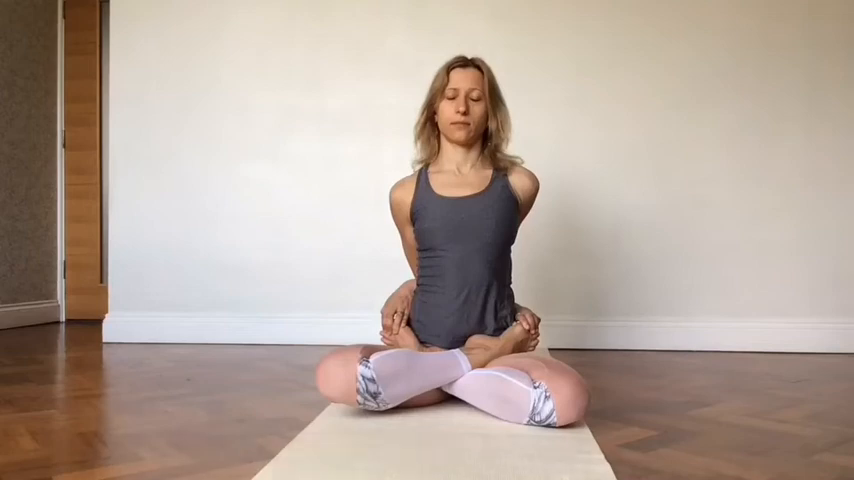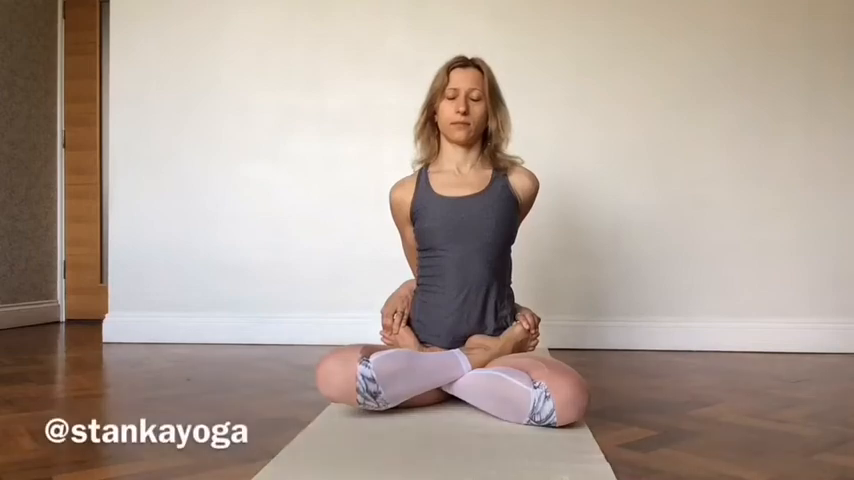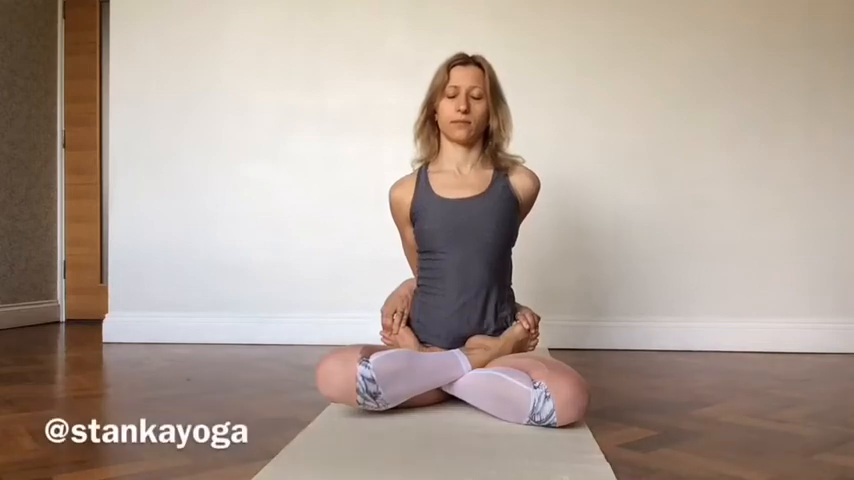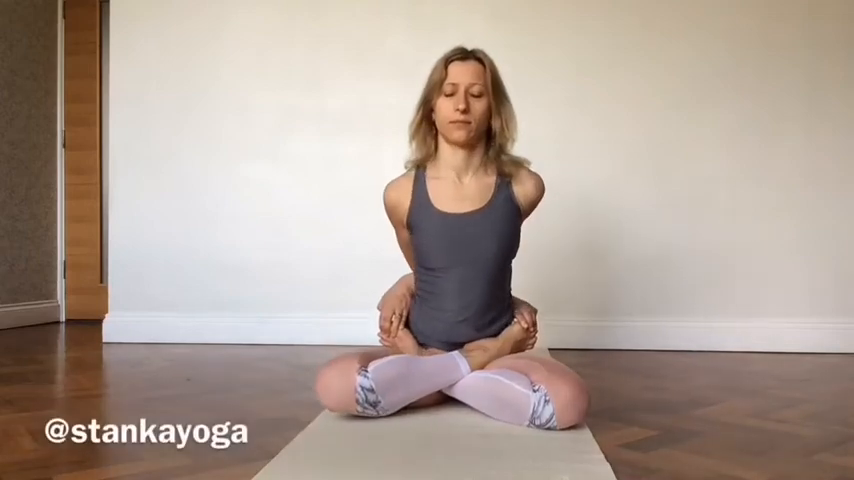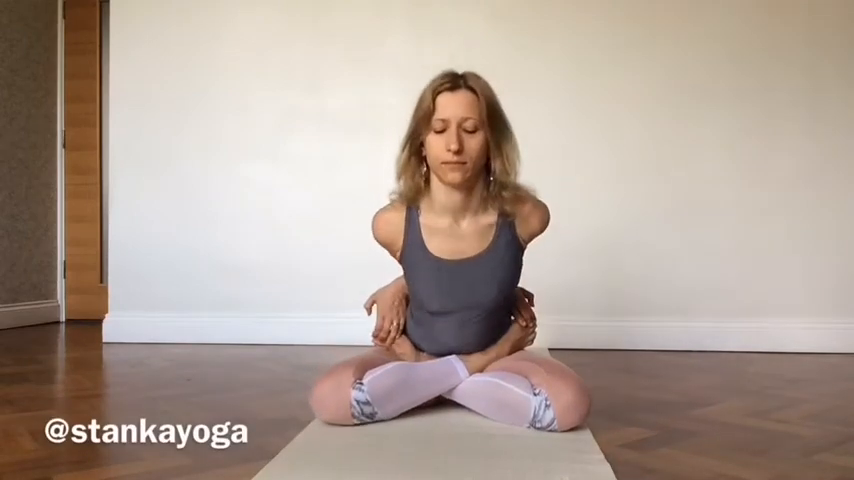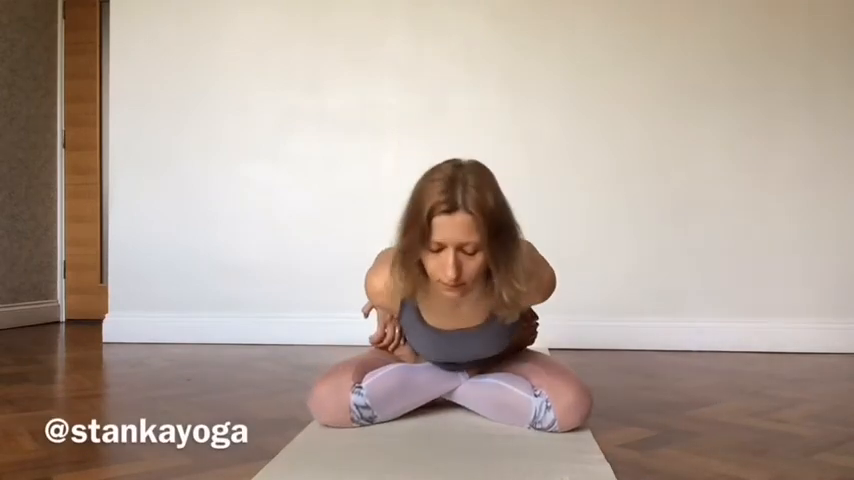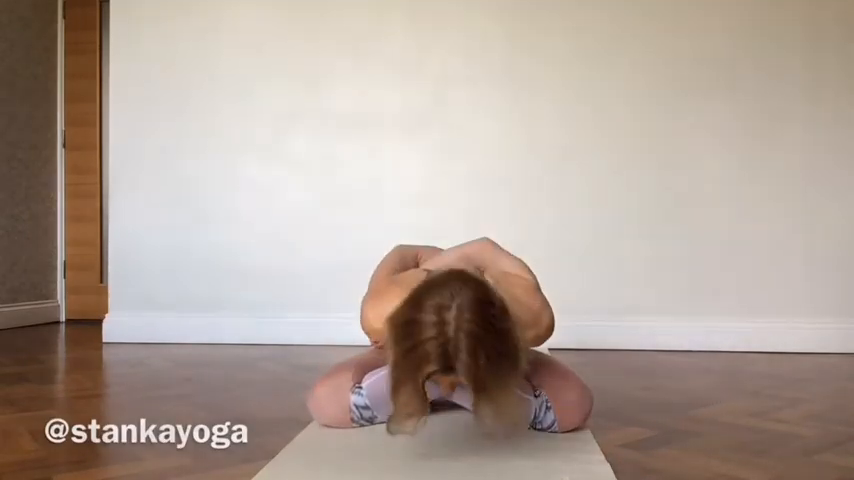
dt=0.7s
person 1, frame 1
left shoulder: (519, 184)
right shoulder: (406, 192)
left hip: (496, 342)
right hip: (424, 343)
left knee: (570, 399)
right knee: (333, 375)
left ankle: (421, 373)
right ankle: (480, 358)
person 1, frame 2
left shoulder: (519, 184)
right shoulder: (406, 193)
left hip: (496, 343)
right hip: (424, 344)
left knee: (569, 399)
right knee: (333, 374)
left ankle: (426, 373)
right ankle: (476, 361)
person 1, frame 3
left shoulder: (520, 183)
right shoulder: (405, 192)
left hip: (497, 344)
right hip: (424, 344)
left knee: (570, 398)
right knee: (333, 374)
left ankle: (424, 372)
right ankle: (475, 361)
person 1, frame 4
left shoulder: (524, 187)
right shoulder: (401, 193)
left hip: (496, 347)
right hip: (421, 345)
left knee: (569, 402)
right knee: (332, 386)
left ankle: (425, 375)
right ankle: (468, 367)
person 1, frame 5
left shoulder: (527, 215)
right shoulder: (392, 224)
left hip: (494, 355)
right hip: (416, 354)
left knee: (571, 404)
right knee: (327, 399)
left ankle: (425, 380)
right ankle: (467, 372)
person 1, frame 6
left shoulder: (532, 278)
right shoulder: (385, 282)
left hip: (496, 363)
right hip: (415, 359)
left knee: (572, 406)
right knee: (325, 401)
left ankle: (430, 386)
person 1, frame 7
left shoulder: (532, 318)
right shoulder: (380, 315)
left elbow: (484, 250)
right elbow: (402, 255)
left knee: (573, 407)
right knee: (325, 403)
